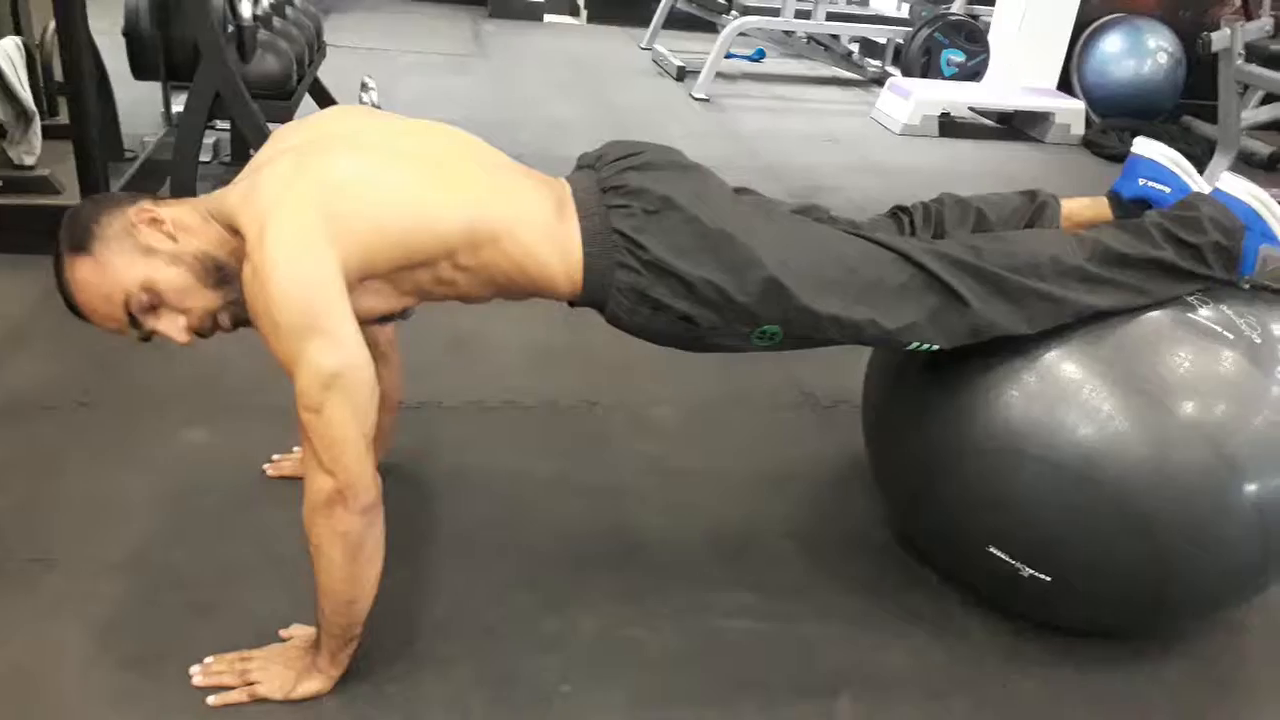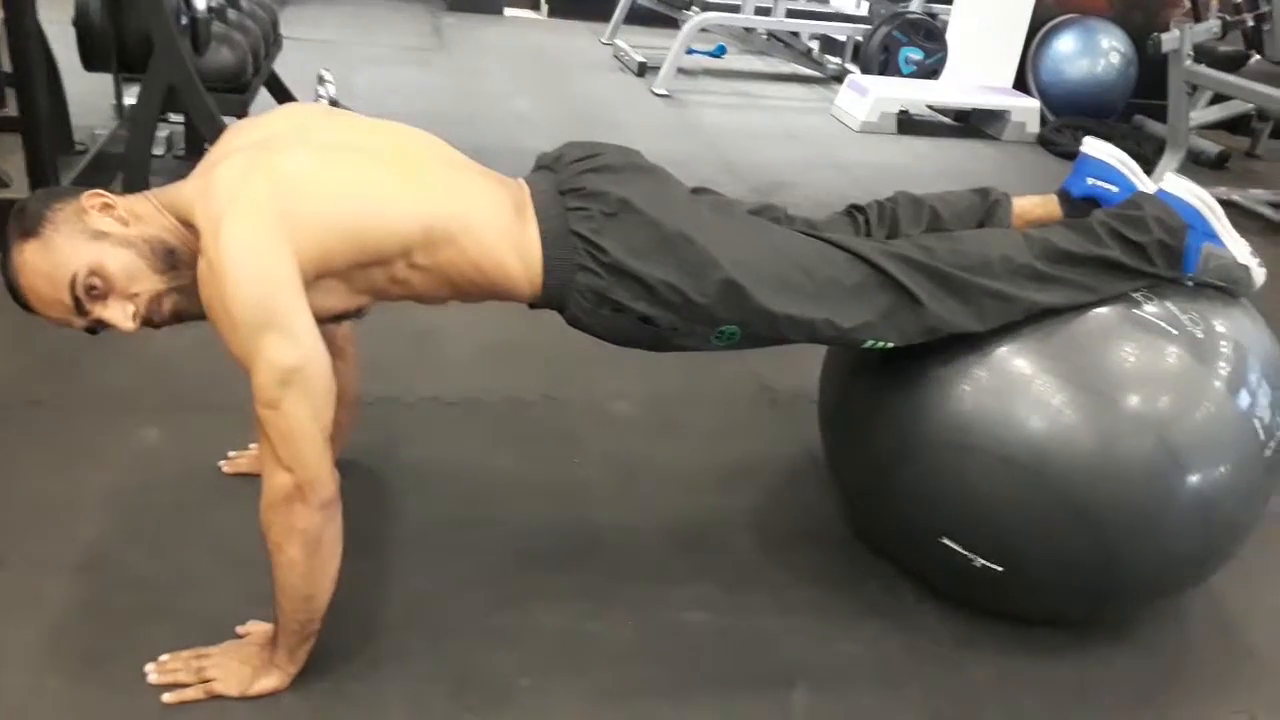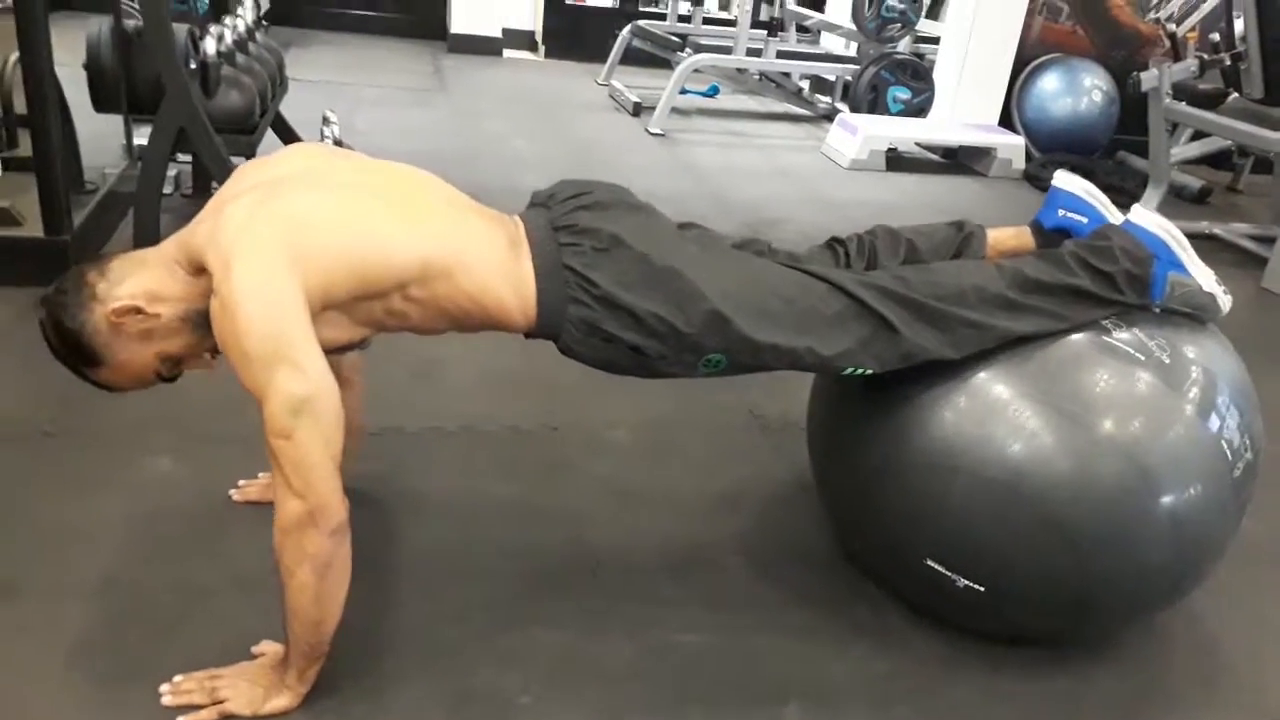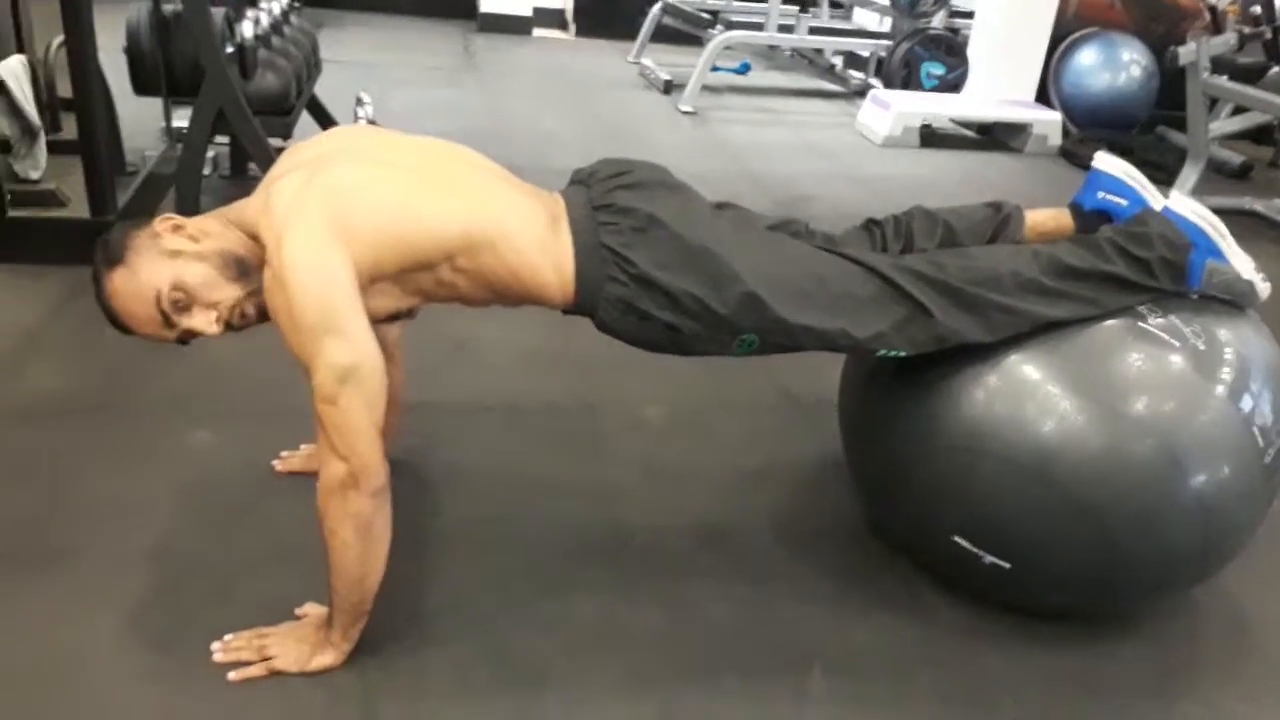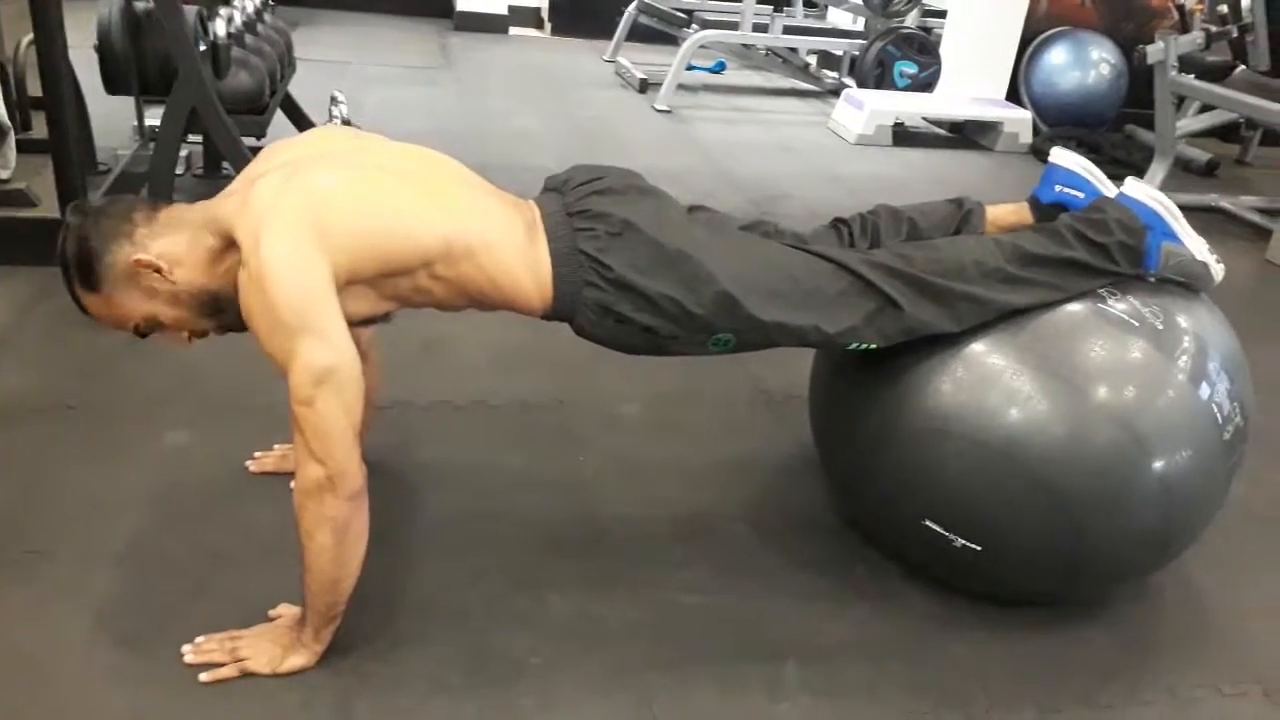
dt=1s
person 1, frame 1
left shoulder: (277, 261)
right shoulder: (288, 158)
left elbow: (346, 492)
left wrist: (322, 657)
right wrist: (356, 438)
left hip: (652, 259)
right hip: (626, 189)
left knee: (933, 294)
right knee: (900, 247)
right ankle: (1125, 196)
person 1, frame 2
left shoulder: (232, 254)
right shoulder: (245, 151)
left elbow: (305, 490)
left wrist: (280, 657)
right wrist: (317, 434)
left hip: (611, 260)
right hip: (585, 191)
left knee: (887, 293)
right knee: (853, 248)
left ankle: (1163, 234)
right ankle: (1075, 193)
person 1, frame 3
left shoulder: (241, 294)
right shoulder: (253, 192)
left elbow: (318, 515)
right wrist: (311, 457)
left hip: (600, 294)
right hip: (579, 227)
left knee: (866, 325)
right knee: (833, 279)
left ankle: (1130, 265)
right ankle: (1047, 226)
person 1, frame 4
left shoulder: (295, 262)
right shoulder: (303, 172)
left elbow: (359, 482)
left wrist: (333, 635)
right wrist: (352, 432)
left hip: (640, 272)
right hip: (617, 204)
left knee: (900, 309)
right knee: (870, 259)
left ankle: (1168, 252)
right ankle: (1083, 208)
person 1, frame 5
left shoulder: (269, 266)
right shoulder: (276, 175)
left elbow: (336, 481)
left wrist: (307, 637)
right wrist: (329, 432)
left hip: (616, 275)
right hip: (592, 210)
left knee: (871, 297)
right knee: (837, 259)
left ankle: (1125, 236)
right ankle: (1044, 200)
